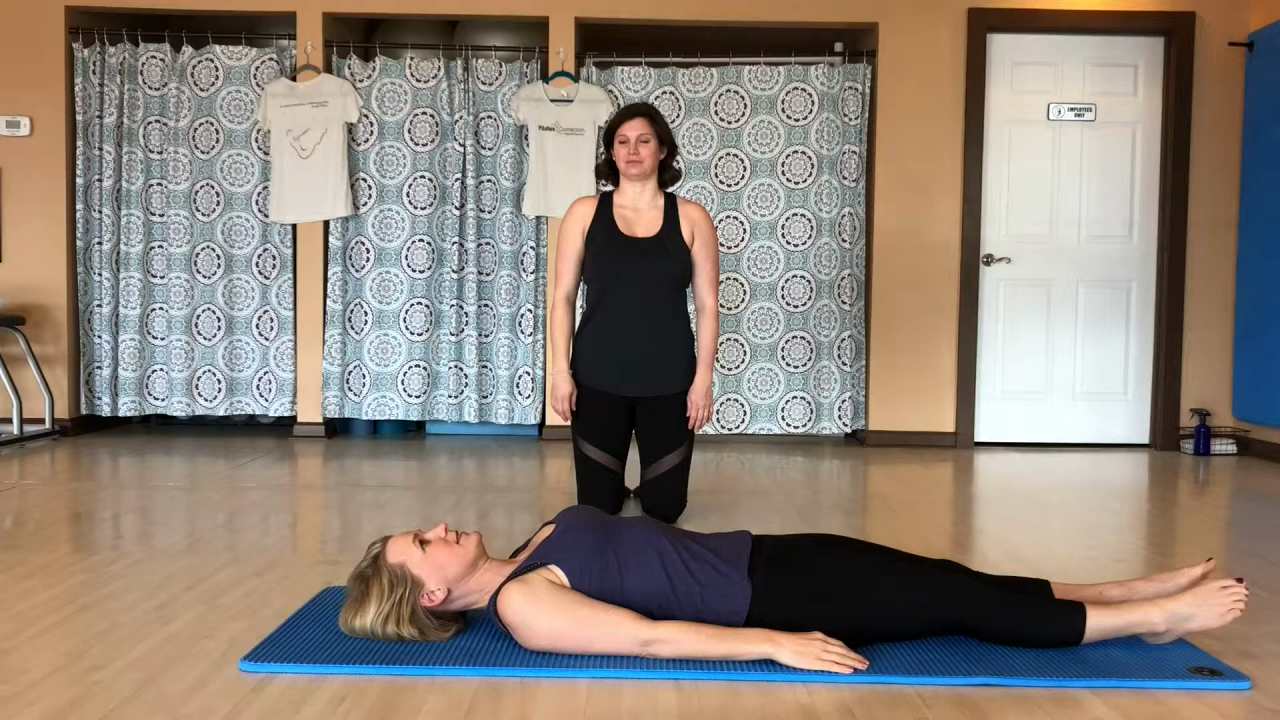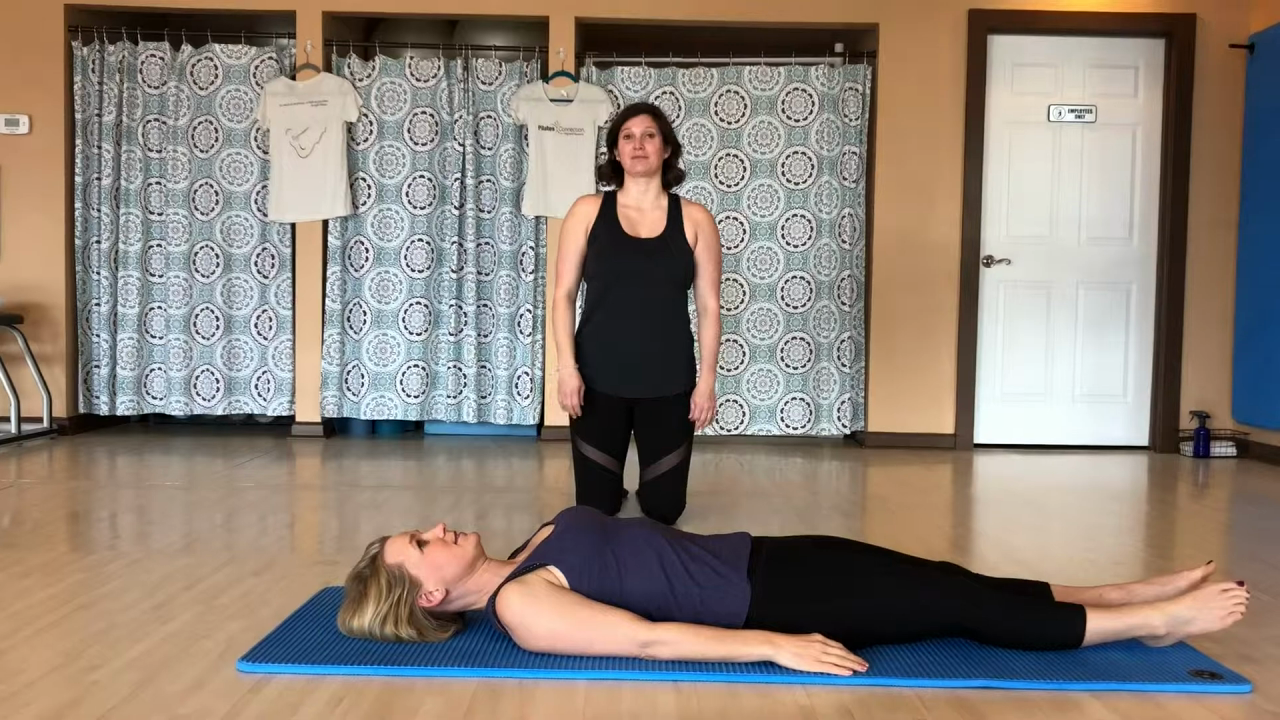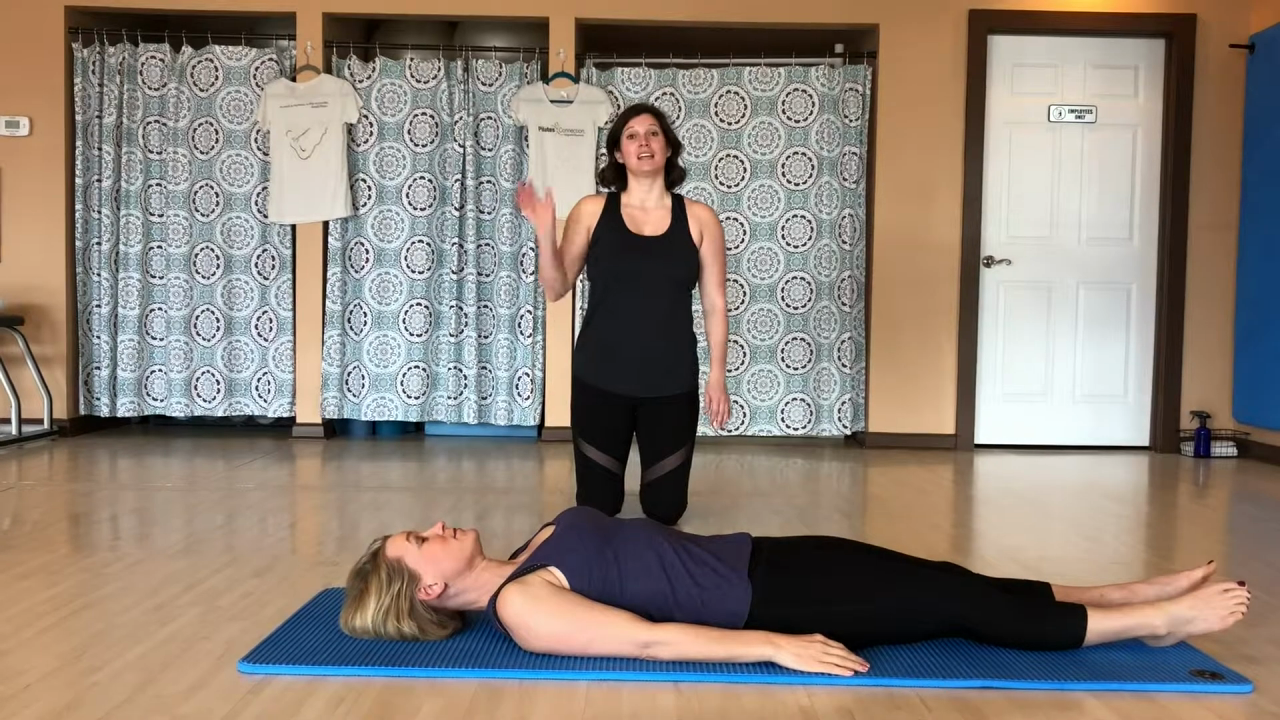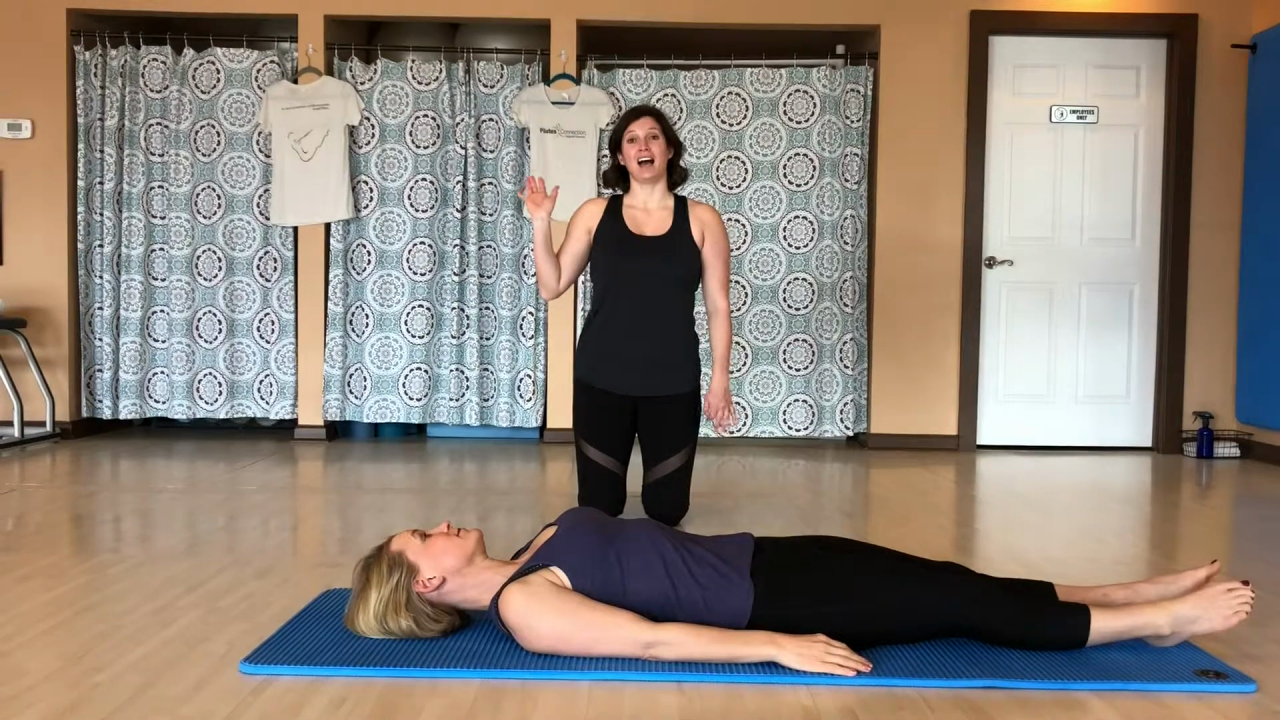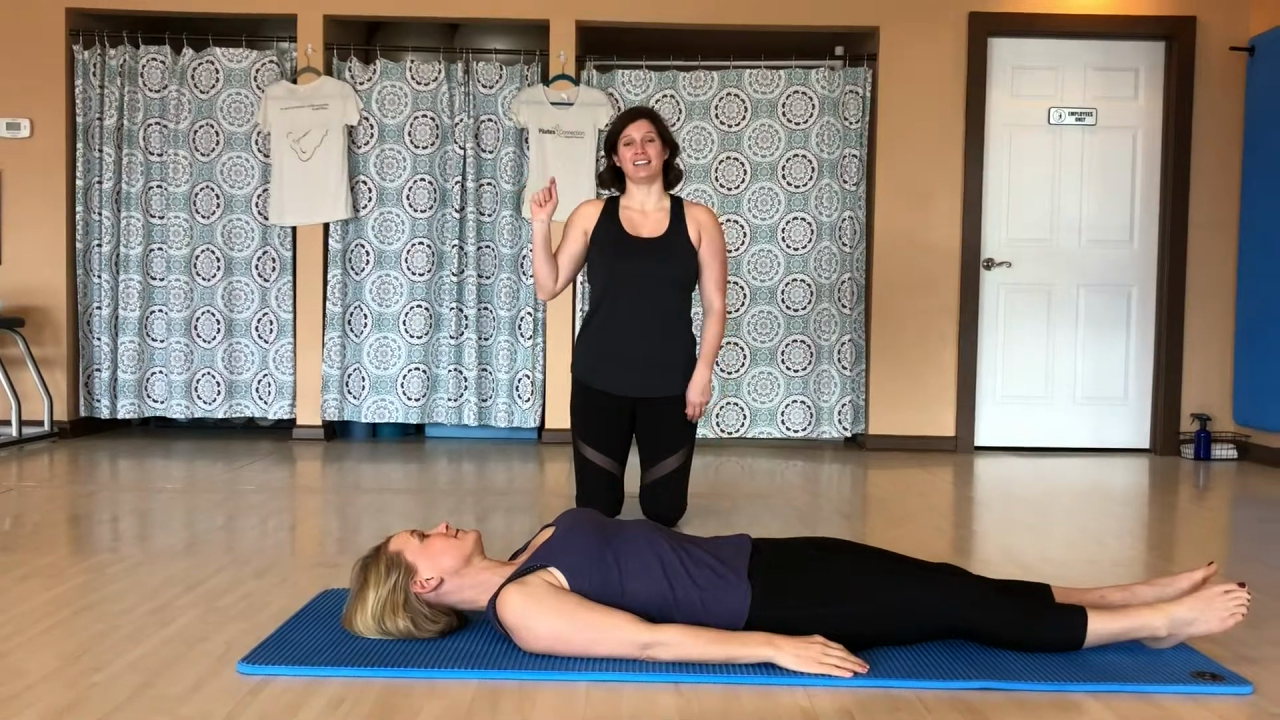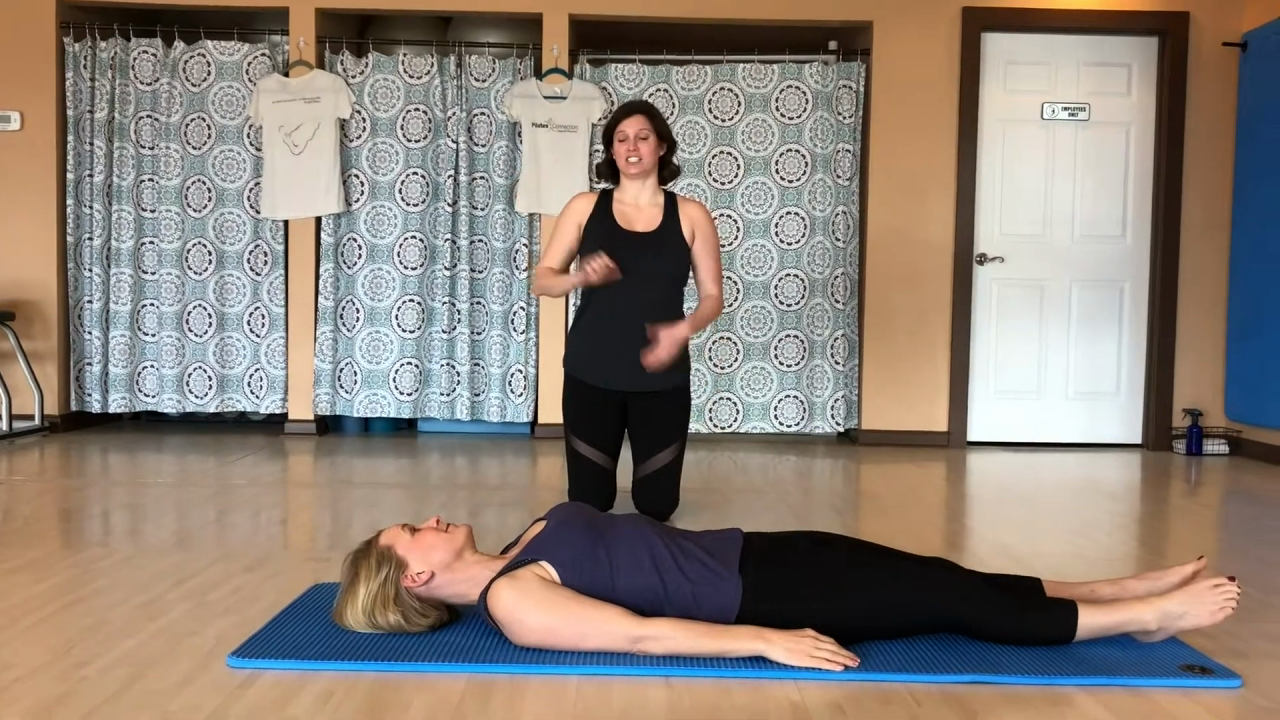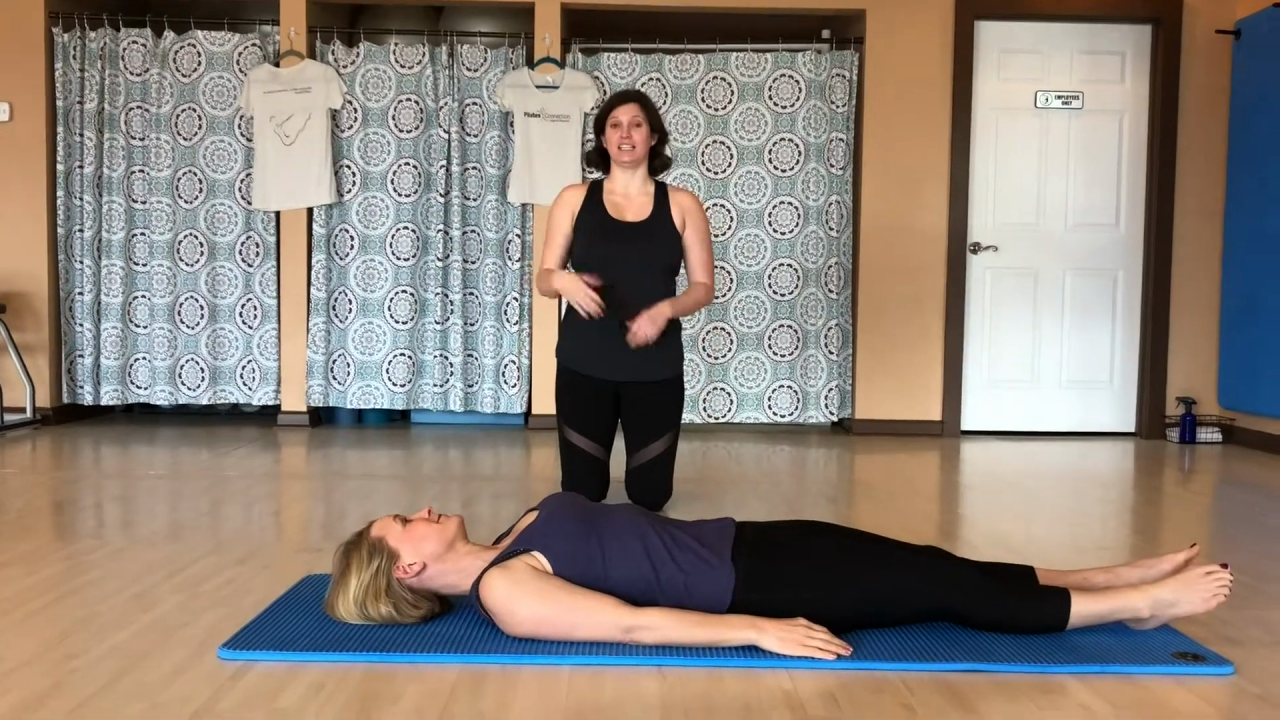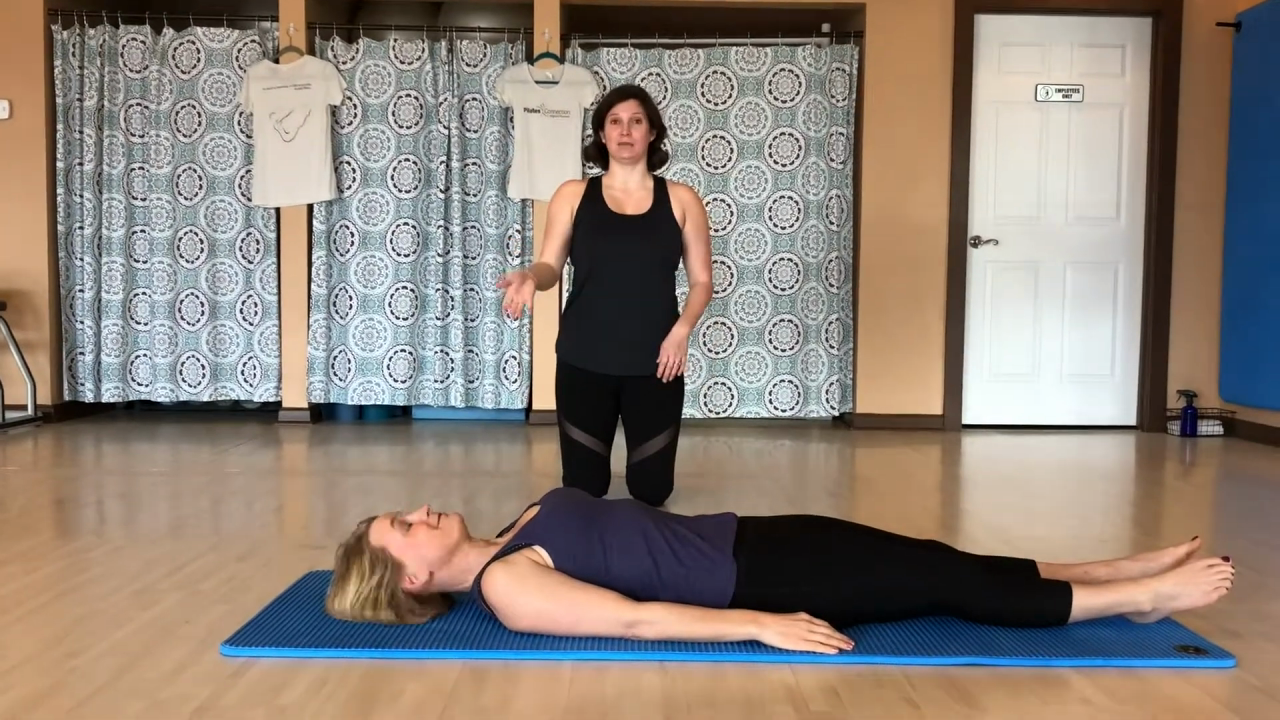
dt=0.4s
person 1, frame 1
left shoulder: (528, 558)
right shoulder: (522, 609)
right elbow: (651, 636)
right wrist: (776, 645)
left hip: (760, 555)
right hip: (757, 598)
left knee: (949, 578)
right knee: (966, 608)
left ankle: (1145, 592)
right ankle: (1156, 617)
person 1, frame 2
left shoulder: (524, 562)
right shoulder: (522, 611)
right elbow: (649, 638)
right wrist: (777, 645)
left hip: (758, 559)
right hip: (756, 601)
left knee: (950, 581)
right knee: (961, 608)
left ankle: (1142, 594)
right ankle: (1160, 620)
person 1, frame 3
left shoulder: (528, 560)
right shoulder: (522, 610)
right elbow: (650, 639)
right wrist: (776, 647)
left hip: (761, 558)
right hip: (759, 600)
left knee: (953, 580)
right knee: (965, 608)
left ankle: (1146, 593)
right ankle: (1158, 620)
person 1, frame 4
left shoulder: (528, 563)
right shoulder: (525, 611)
right elbow: (653, 639)
right wrist: (780, 646)
left hip: (760, 559)
right hip: (760, 602)
left knee: (953, 581)
right knee: (967, 610)
left ankle: (1151, 594)
right ankle: (1161, 620)
person 1, frame 5
left shoulder: (527, 563)
right shoulder: (522, 611)
right elbow: (650, 640)
right wrist: (777, 649)
left hip: (760, 559)
right hip: (758, 601)
left knee: (951, 582)
right knee: (964, 610)
left ankle: (1145, 596)
right ankle: (1157, 622)
person 1, frame 6
left shoulder: (517, 557)
right shoulder: (514, 606)
right elbow: (642, 634)
right wrist: (769, 642)
left hip: (750, 555)
right hip: (750, 597)
left knee: (942, 576)
right knee: (955, 606)
left ankle: (1137, 590)
right ankle: (1150, 616)
person 1, frame 7
left shoulder: (513, 545)
right shoulder: (505, 596)
right elbow: (633, 624)
right wrist: (759, 632)
left hip: (743, 543)
right hip: (740, 584)
left knee: (939, 565)
right knee: (950, 593)
left ankle: (1131, 578)
right ankle: (1140, 604)
person 1, frame 8
left shoulder: (509, 542)
right shoulder: (509, 594)
right elbow: (635, 618)
right wrist: (762, 626)
left hip: (741, 538)
right hip: (742, 582)
left knee: (940, 561)
right knee: (952, 592)
left ankle: (1130, 570)
right ankle: (1140, 599)
person 2, frame 1
left shoulder: (691, 217)
right shoulder: (585, 212)
left elbow: (707, 304)
right elbow: (563, 297)
left wrist: (703, 377)
right wrist: (560, 370)
left hip: (668, 381)
right hip: (598, 379)
left knee: (665, 508)
right knee: (597, 506)
left ankle: (646, 492)
right ankle: (617, 492)
person 2, frame 2
left shoulder: (694, 218)
right shoulder: (587, 211)
left elbow: (708, 304)
right elbow: (564, 293)
left wrist: (707, 378)
right wrist: (566, 365)
left hip: (668, 383)
right hip: (599, 380)
left knee: (664, 509)
right knee: (595, 507)
left ankle: (648, 518)
right ankle: (616, 494)
person 2, frame 3
left shoulder: (698, 217)
right shoulder: (592, 210)
left elbow: (714, 303)
right elbow: (556, 288)
left wrist: (717, 375)
right wrist: (544, 231)
left hip: (671, 382)
right hip: (600, 378)
left knee: (665, 509)
right knee: (596, 506)
left ankle: (652, 521)
person 2, frame 4
left shoulder: (701, 218)
right shoulder: (595, 213)
left elbow: (718, 305)
right elbow: (551, 287)
left wrist: (720, 378)
right wrist: (541, 223)
left hip: (673, 383)
right hip: (601, 379)
left knee: (667, 510)
right knee: (598, 506)
person 2, frame 5
left shoulder: (698, 219)
right shoulder: (591, 214)
left elbow: (714, 304)
right elbow: (547, 288)
left wrist: (703, 371)
right wrist: (541, 225)
left hip: (669, 383)
right hip: (599, 380)
left knee: (664, 511)
right knee: (596, 508)
person 2, frame 6
left shoulder: (691, 214)
right shoulder: (585, 206)
left elbow: (713, 297)
right elbow: (542, 279)
left wrist: (684, 328)
right wrist: (581, 276)
left hip: (662, 378)
right hip: (592, 374)
left knee: (657, 505)
right knee: (589, 502)
person 2, frame 7
left shoulder: (681, 204)
right shoulder: (574, 199)
left elbow: (703, 285)
right elbow: (543, 278)
left wrist: (667, 309)
right wrist: (562, 279)
left hip: (655, 369)
right hip: (584, 365)
left knee: (650, 494)
right knee: (582, 492)
person 2, frame 8
left shoulder: (681, 198)
right shoulder: (573, 195)
left elbow: (701, 281)
right elbow: (550, 267)
left wrist: (681, 330)
right wrist: (528, 278)
left hip: (654, 364)
right hip: (584, 361)
left knee: (651, 489)
right knee: (583, 487)
